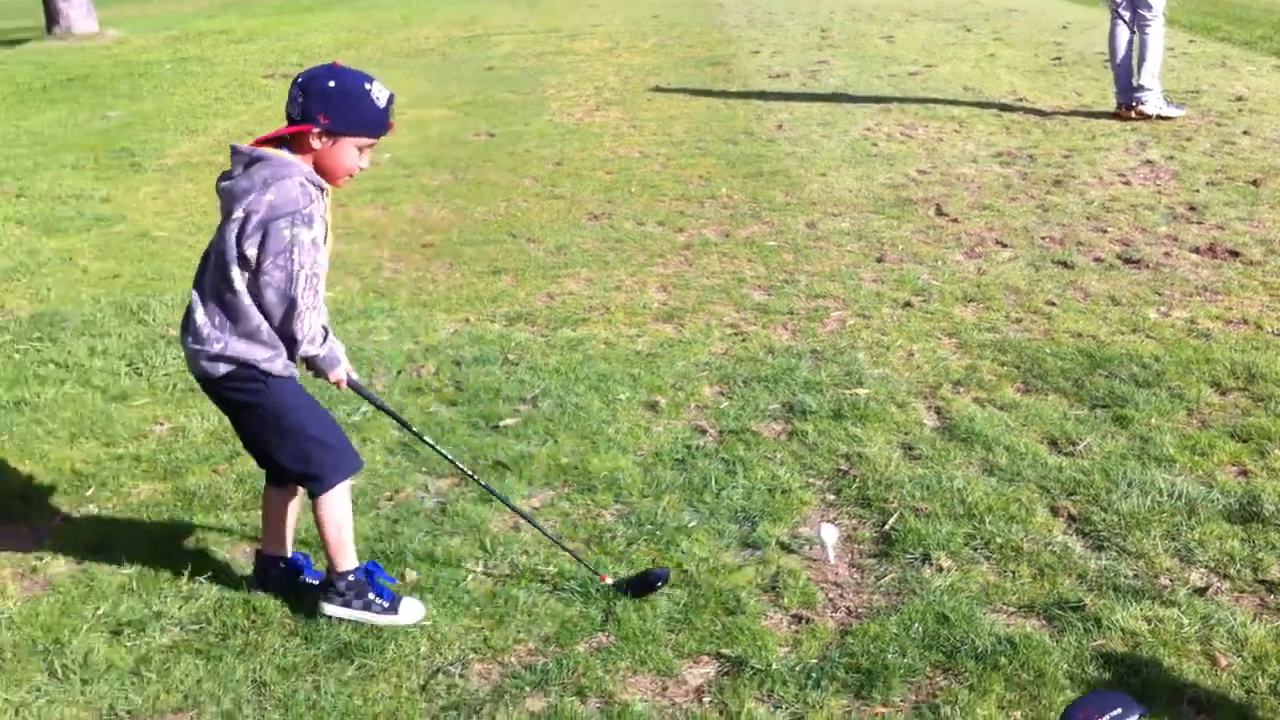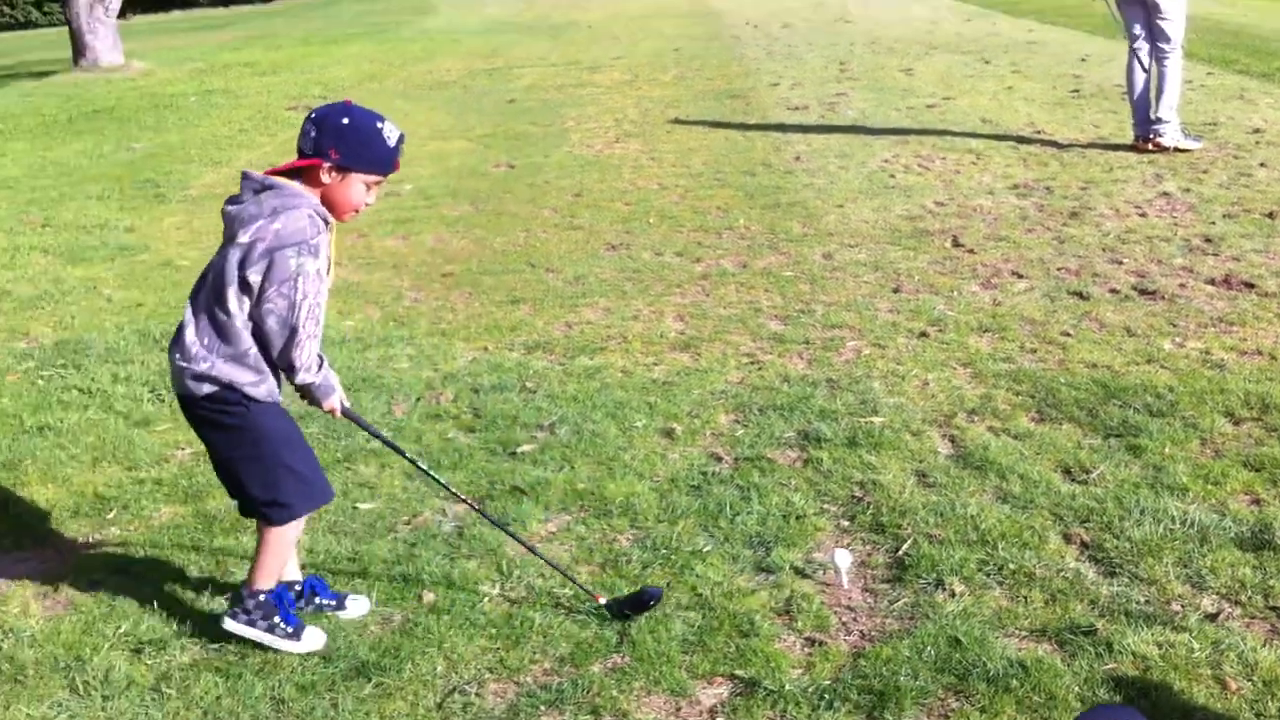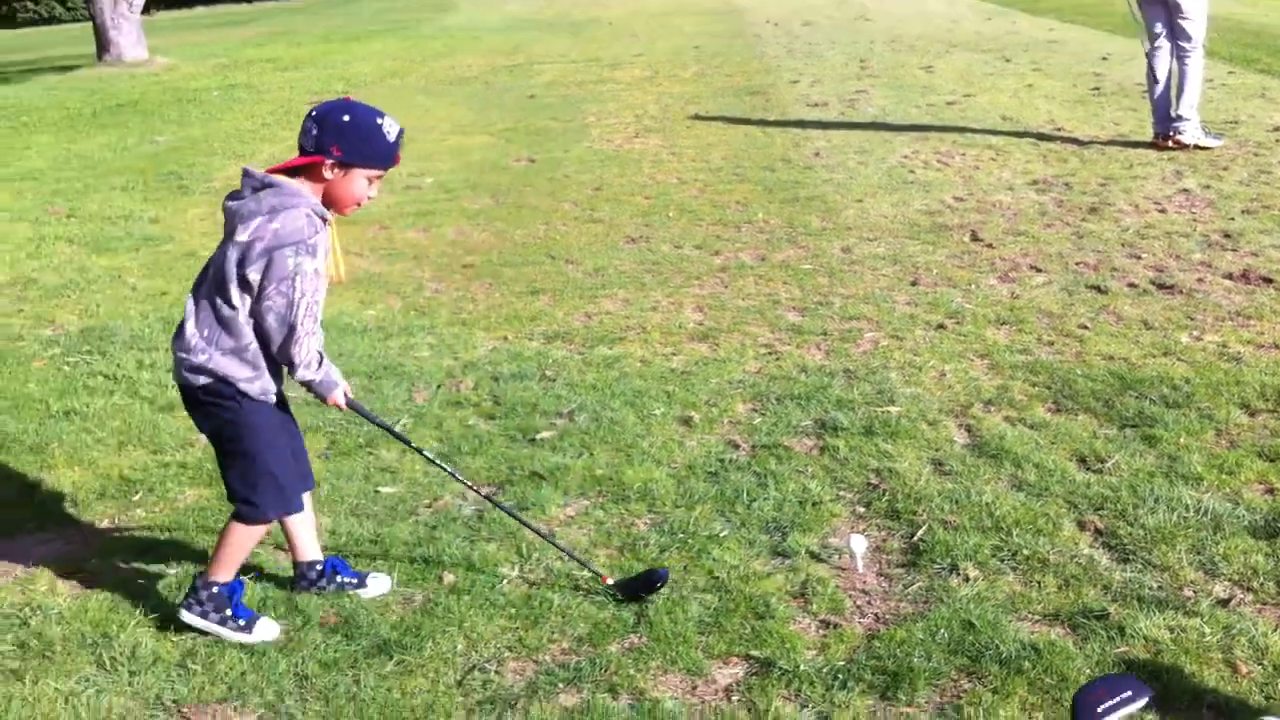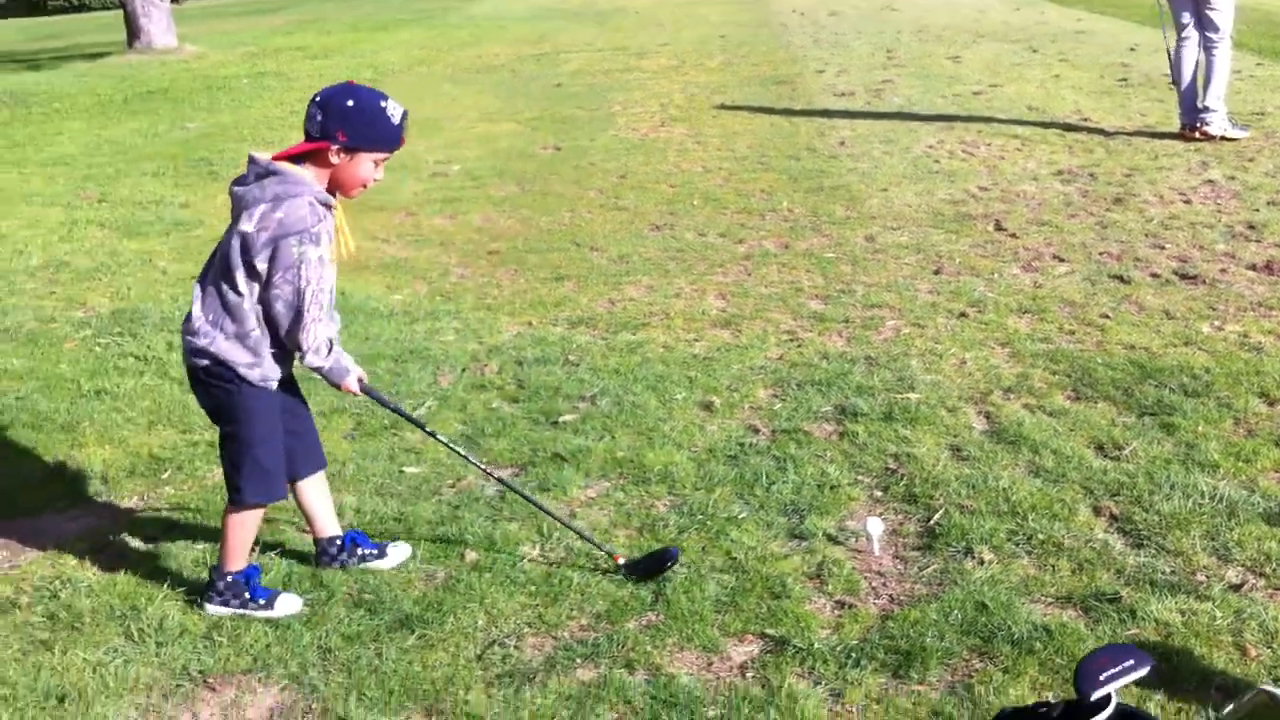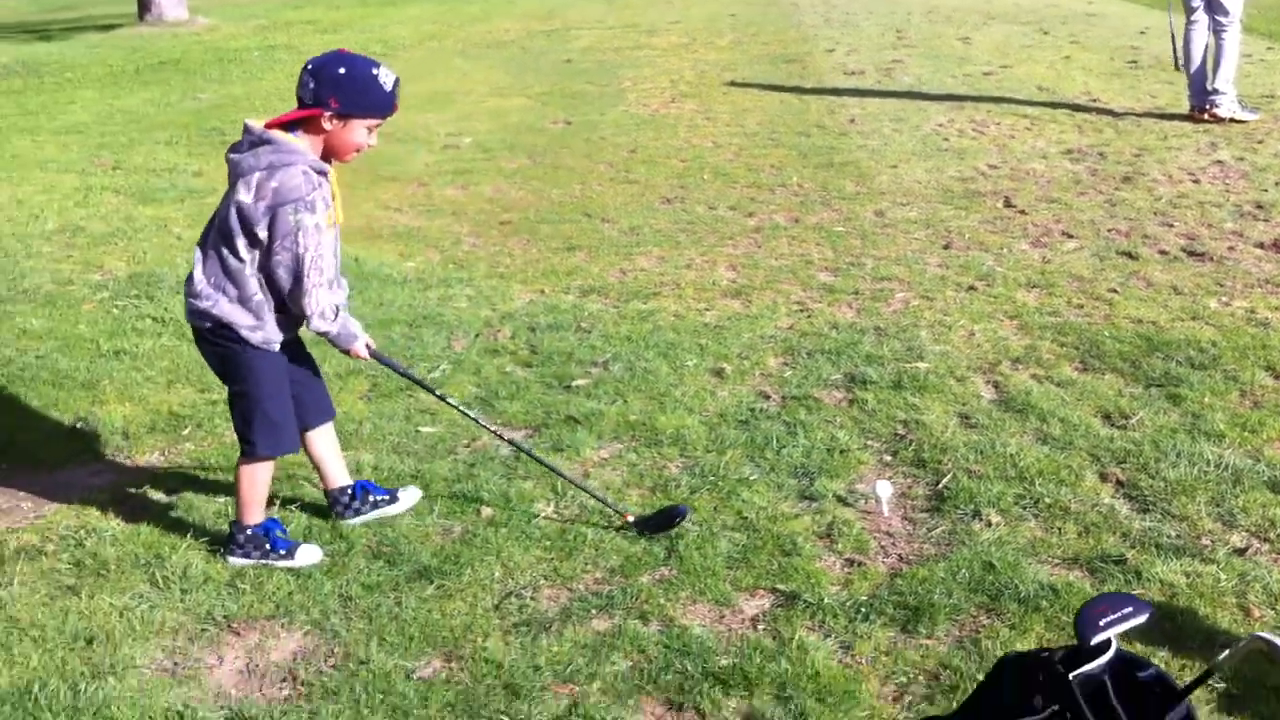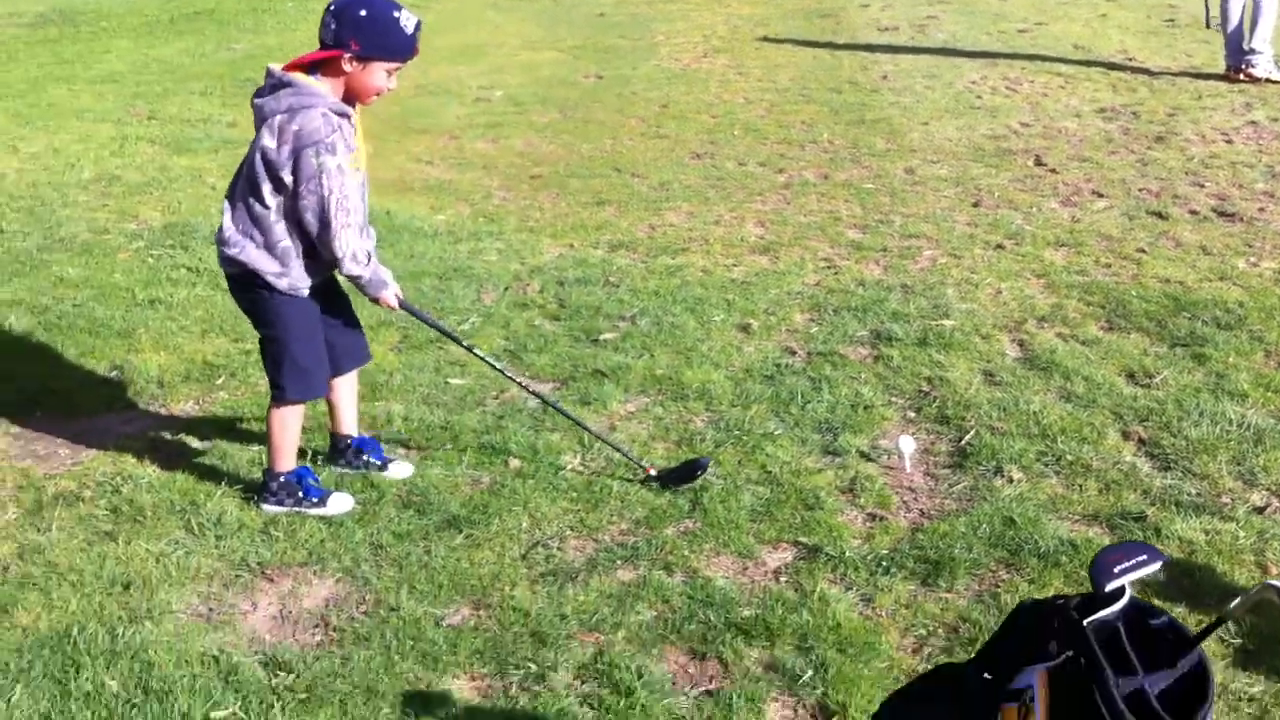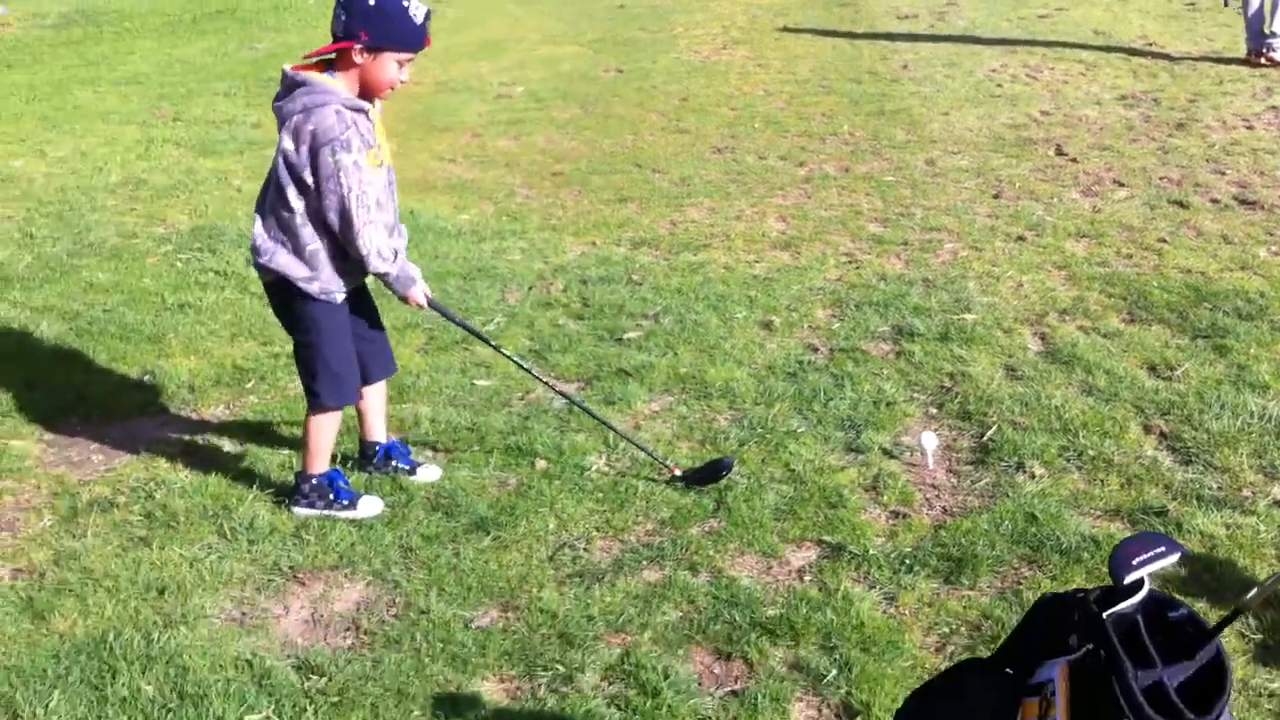
dt=0.1s
person 1, frame 1
left shoulder: (272, 179)
right shoulder: (296, 202)
right elbow: (294, 304)
left wrist: (319, 349)
right wrist: (328, 356)
left hip: (233, 350)
right hip: (245, 359)
left knee: (290, 462)
right knee: (331, 462)
left ankle: (277, 564)
right ankle: (348, 582)
person 1, frame 2
left shoulder: (279, 210)
right shoulder: (299, 234)
right elbow: (290, 332)
left wrist: (313, 378)
right wrist: (323, 384)
left hip: (231, 373)
right hip: (227, 383)
left knee: (280, 486)
right knee: (298, 488)
left ankle: (292, 586)
right ankle: (255, 604)
person 1, frame 3
left shoulder: (281, 206)
right shoulder: (298, 232)
right elbow: (290, 328)
left wrist: (317, 371)
right wrist: (324, 379)
left hip: (233, 366)
right hip: (227, 375)
left knee: (287, 473)
right knee: (269, 492)
left ankle: (315, 569)
right ankle: (210, 595)
person 1, frame 4
left shoulder: (291, 190)
right shoulder: (301, 220)
right elbow: (300, 315)
left wrist: (333, 352)
right wrist: (338, 367)
left hip: (253, 350)
right hip: (233, 358)
left knee: (301, 449)
right knee: (259, 475)
left ankle: (337, 544)
right ankle: (230, 584)
person 1, frame 5
left shoulder: (290, 156)
right shoulder: (297, 187)
left elbow: (312, 261)
right elbow: (304, 279)
left wrist: (339, 314)
right wrist: (345, 332)
left hip: (261, 311)
right hip: (237, 319)
left knee: (311, 402)
right knee: (270, 429)
left ankle: (344, 493)
right ankle: (249, 535)
person 1, frame 6
left shoulder: (327, 101)
right shoulder: (318, 128)
left elbow: (344, 203)
right elbow: (333, 221)
left wrist: (366, 263)
right wrist: (374, 277)
left hip: (298, 258)
right hip: (273, 264)
left knee: (341, 349)
right knee: (300, 374)
left ankle: (348, 443)
right ankle: (282, 483)
person 1, frame 7
left shoulder: (349, 100)
right shoulder: (335, 126)
left elbow: (373, 200)
right elbow: (357, 218)
left wrist: (395, 255)
right wrist: (402, 275)
left hip: (334, 263)
right hip: (306, 270)
left knee: (371, 358)
right knee: (334, 379)
left ankle: (377, 449)
right ankle: (314, 486)
